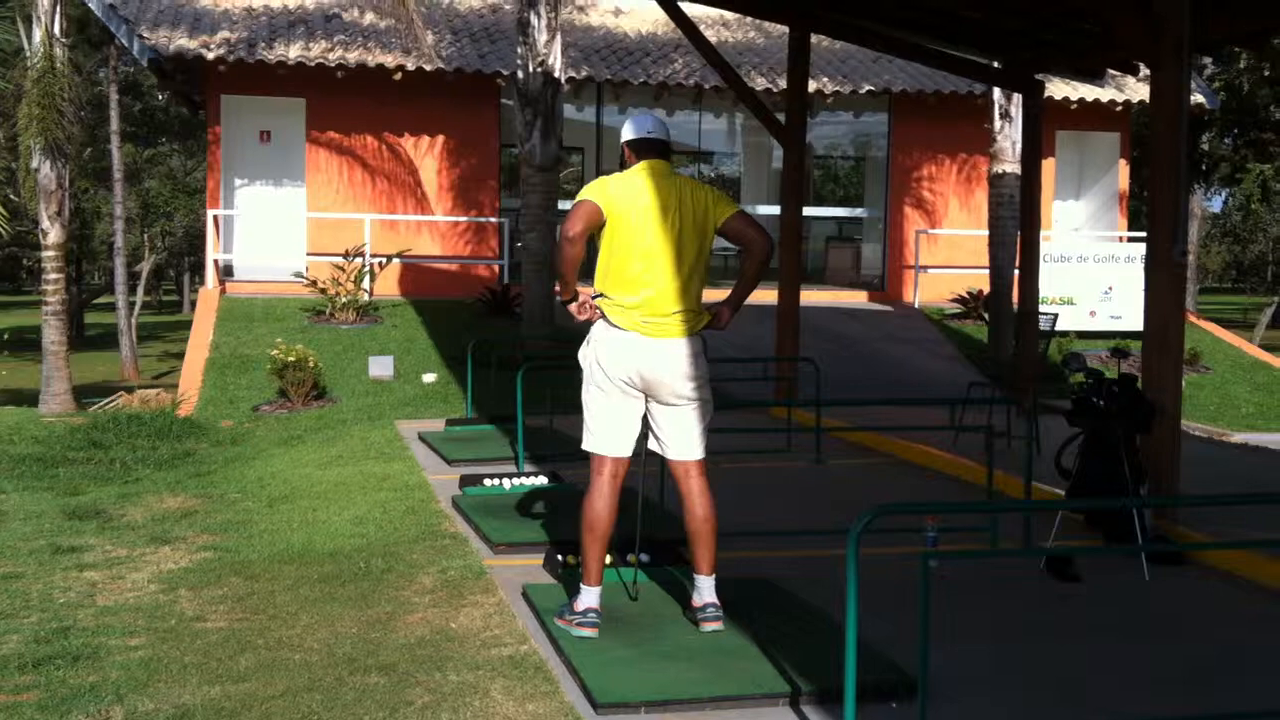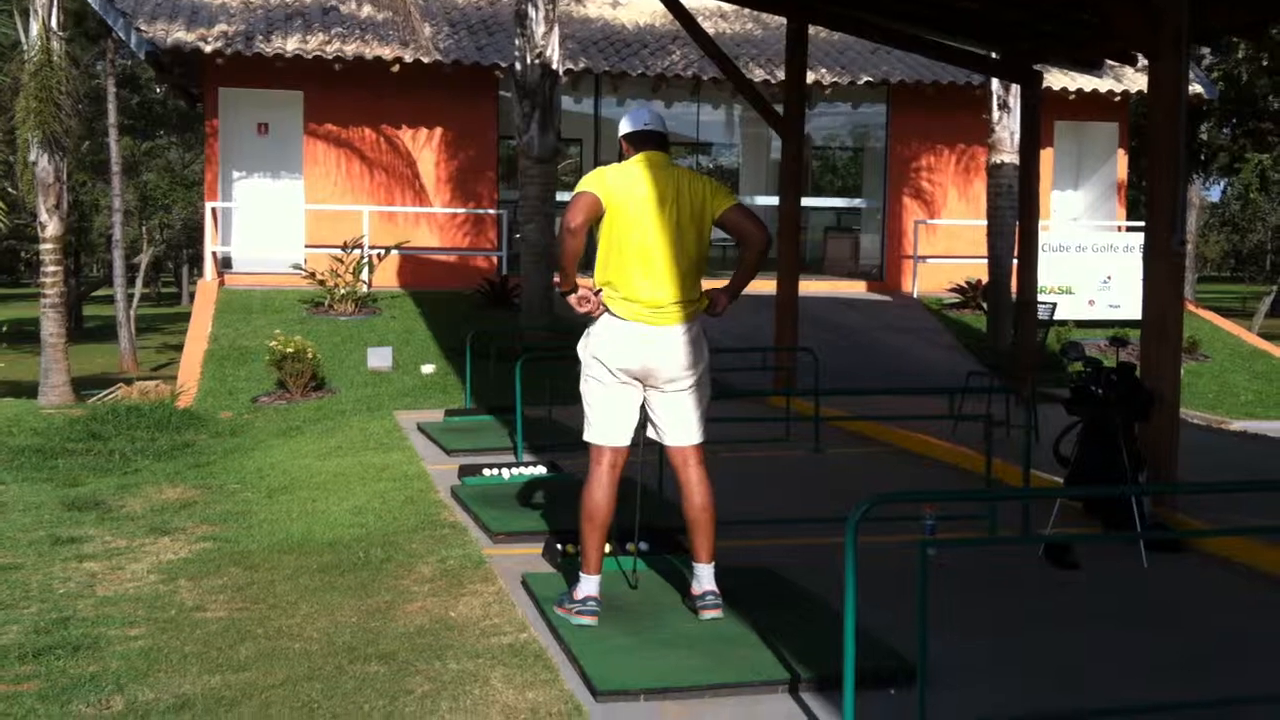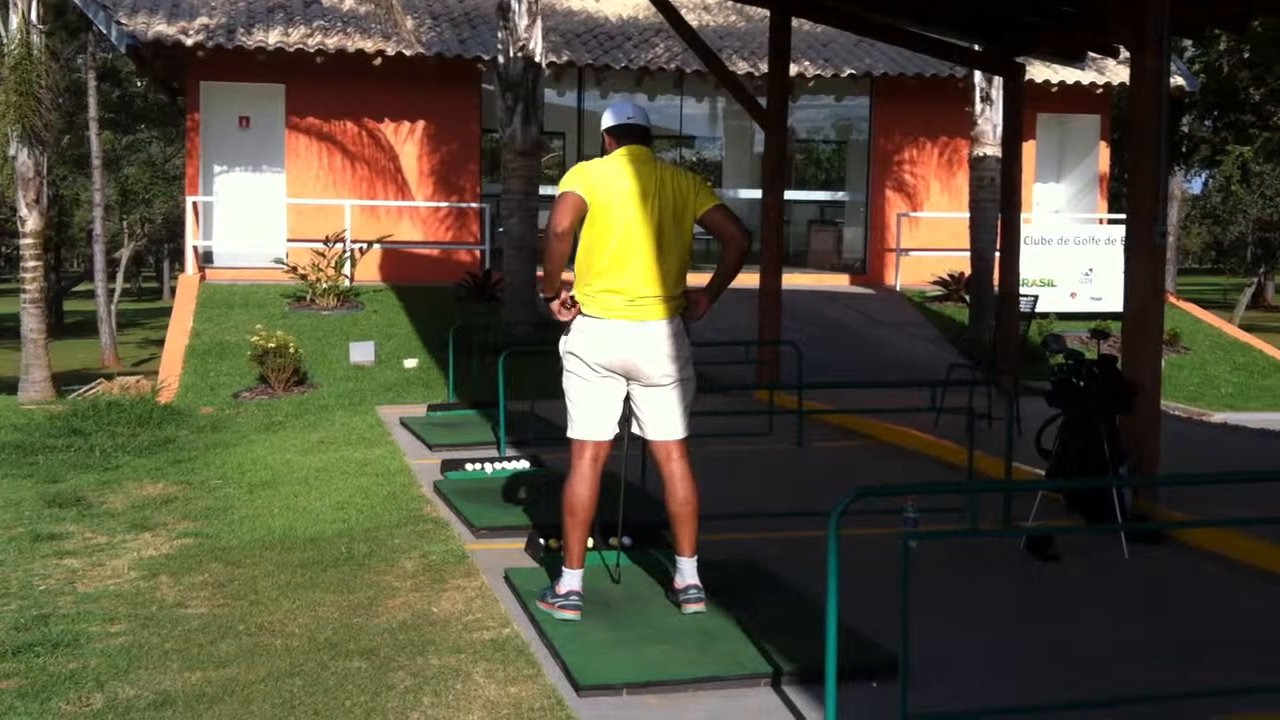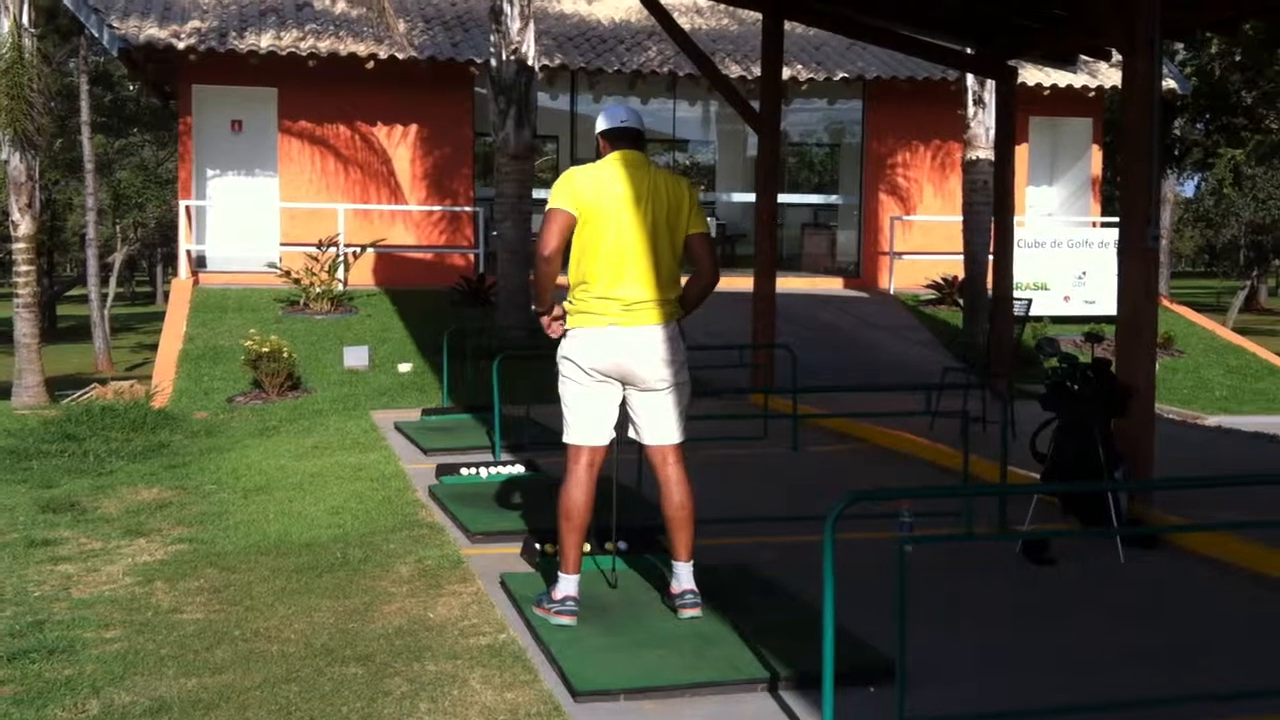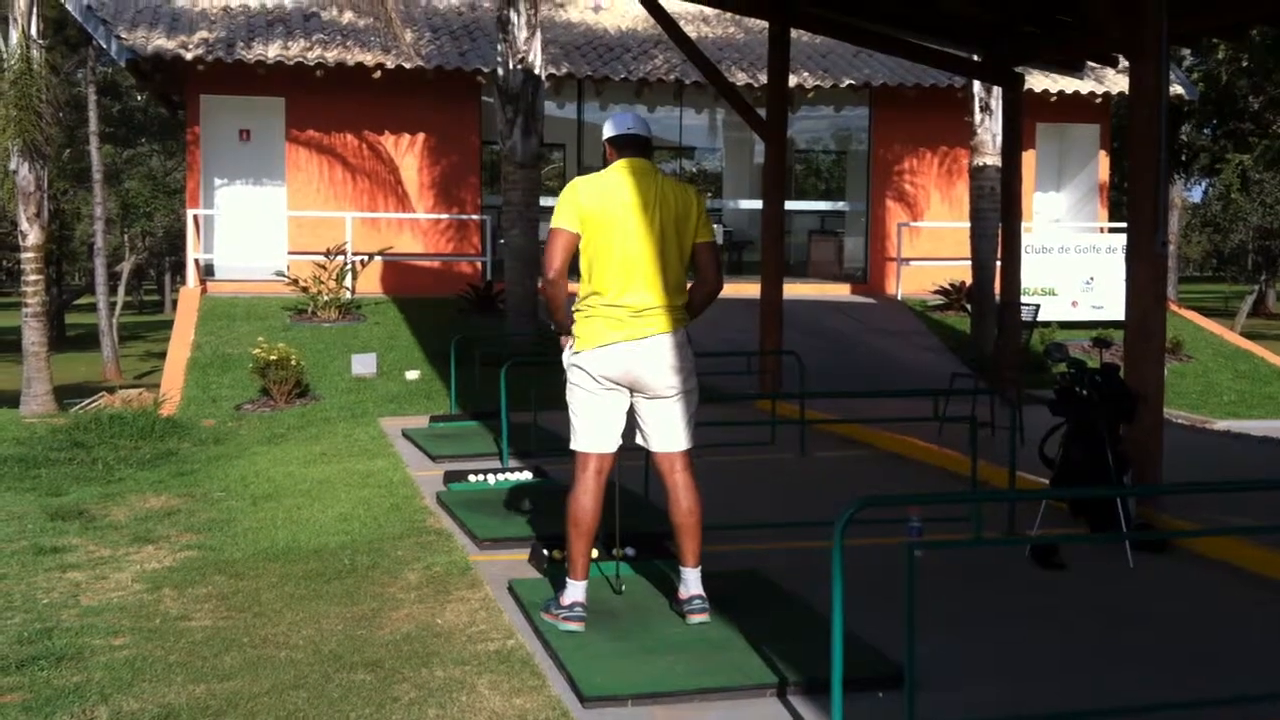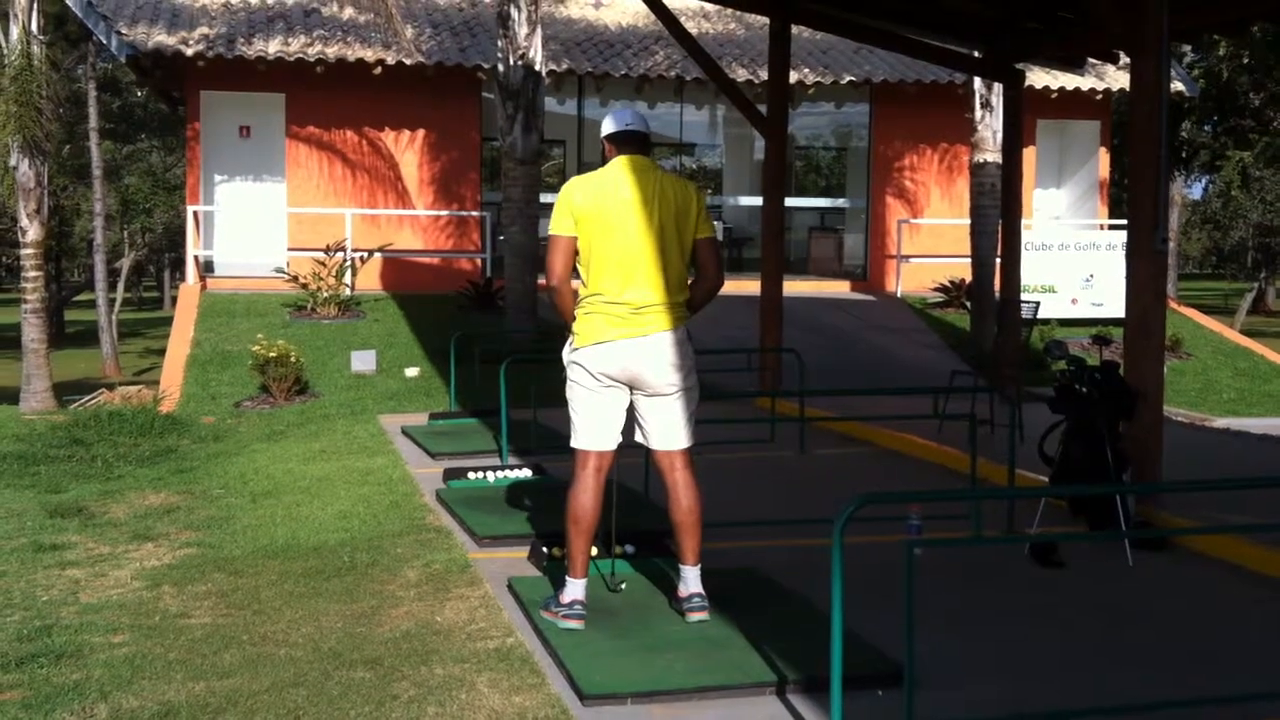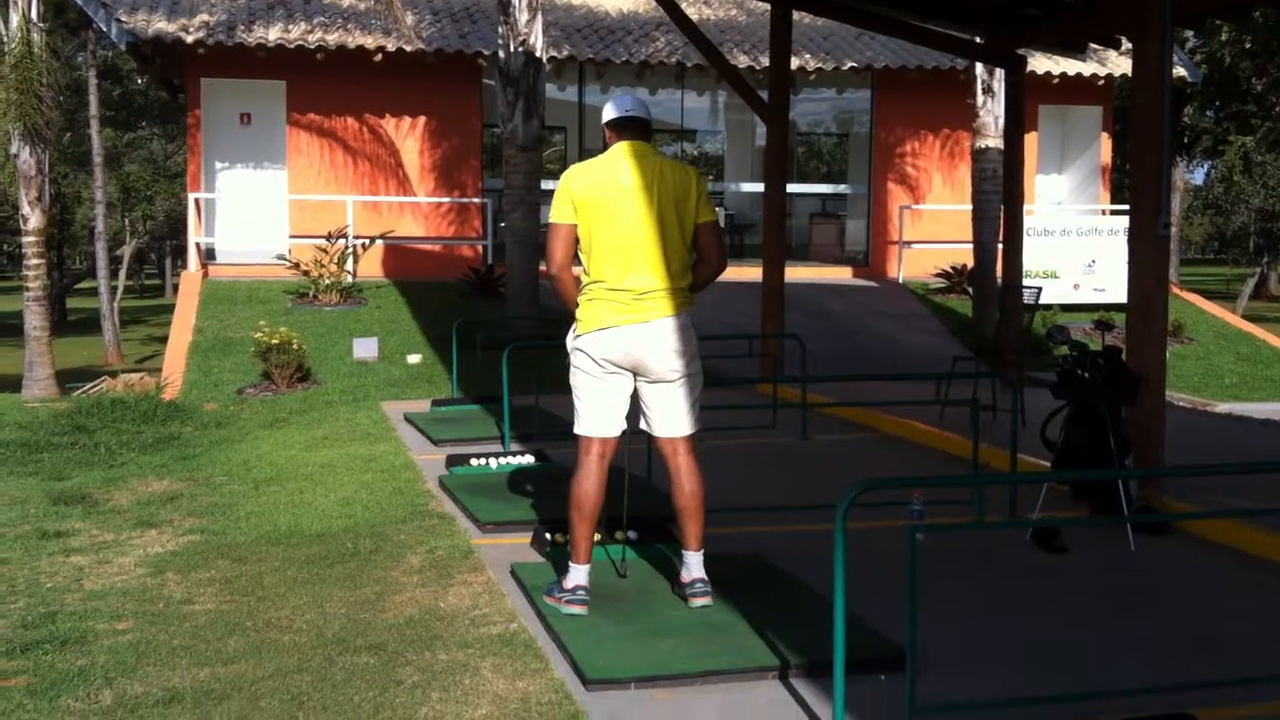
dt=0.3s
person 1, frame 1
left shoulder: (607, 187)
right shoulder: (702, 194)
left elbow: (572, 232)
right elbow: (761, 244)
left wrist: (569, 295)
right wrist: (730, 306)
left hip: (616, 345)
right hip: (680, 349)
left knee: (606, 473)
right knee: (691, 473)
left ankle: (588, 602)
right ankle: (706, 598)
person 1, frame 2
left shoulder: (605, 177)
right shoulder: (701, 185)
left elbow: (574, 223)
right elbow: (758, 236)
left wrist: (569, 287)
right wrist: (727, 294)
left hip: (614, 336)
right hip: (678, 339)
left knee: (605, 463)
right knee: (689, 461)
left ankle: (587, 590)
right ankle: (706, 585)
person 1, frame 3
left shoulder: (587, 173)
right shoulder: (684, 181)
left elbow: (559, 229)
right elbow: (738, 238)
left wrist: (552, 293)
right wrist: (707, 295)
left hip: (595, 331)
right hip: (662, 333)
left knee: (587, 457)
right knee: (673, 455)
left ankle: (570, 585)
right ankle: (689, 579)
person 1, frame 4
left shoulder: (576, 179)
right shoulder: (678, 188)
left elbow: (547, 250)
right elbow: (707, 272)
left wrist: (545, 308)
left hip: (589, 338)
right hip: (656, 338)
left knee: (582, 463)
right knee: (669, 460)
left ankle: (565, 590)
right ankle: (684, 584)
person 1, frame 5
left shoulder: (582, 190)
right shoulder: (686, 196)
left elbow: (553, 272)
right elbow: (710, 281)
left wrist: (564, 326)
left hip: (596, 347)
right hip: (664, 345)
left knee: (590, 470)
right knee: (677, 467)
left ankle: (574, 596)
right ankle: (692, 590)
person 1, frame 6
left shoulder: (578, 190)
right shoulder: (685, 192)
left elbow: (557, 279)
right elbow: (711, 277)
left wrist: (580, 325)
left hip: (597, 345)
right hip: (664, 343)
left knee: (589, 468)
right knee: (676, 465)
left ankle: (573, 595)
right ankle: (691, 588)
person 1, frame 7
left shoulder: (578, 177)
right shoulder: (686, 177)
left elbow: (557, 266)
right elbow: (713, 259)
left hip: (600, 331)
right hip: (668, 328)
left knee: (593, 454)
right knee: (680, 451)
left ankle: (576, 581)
right ankle: (694, 573)
